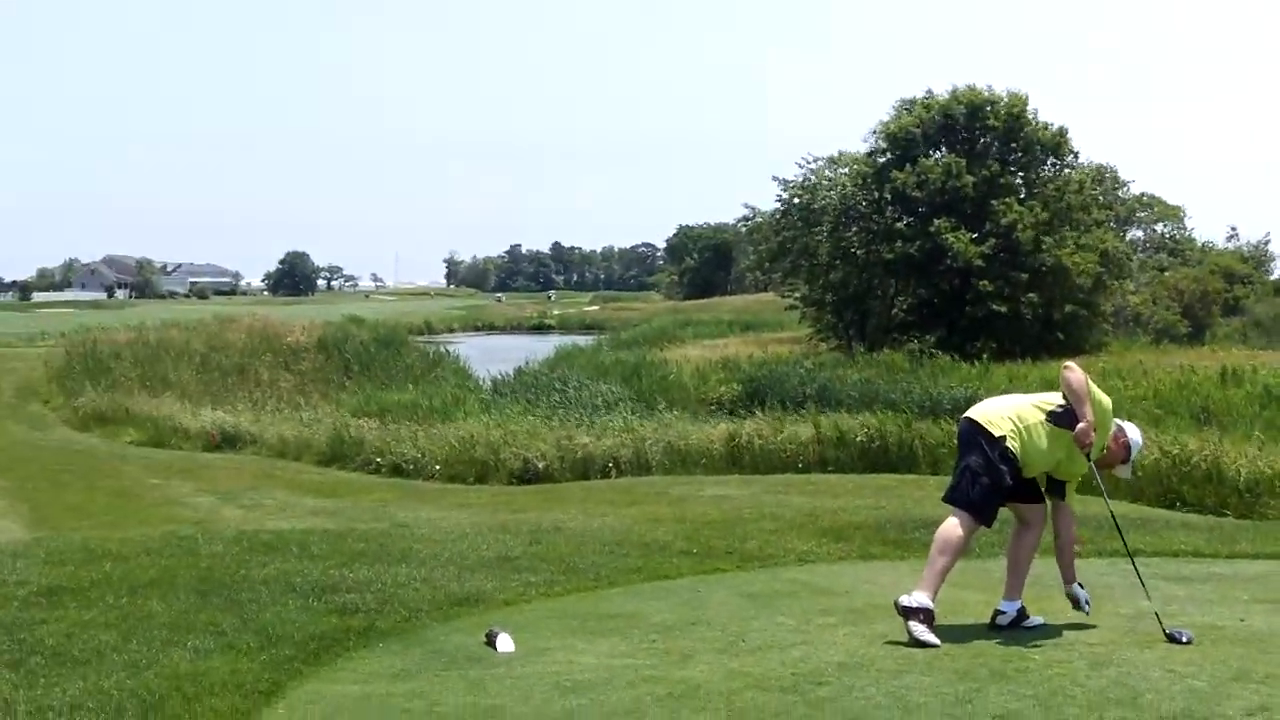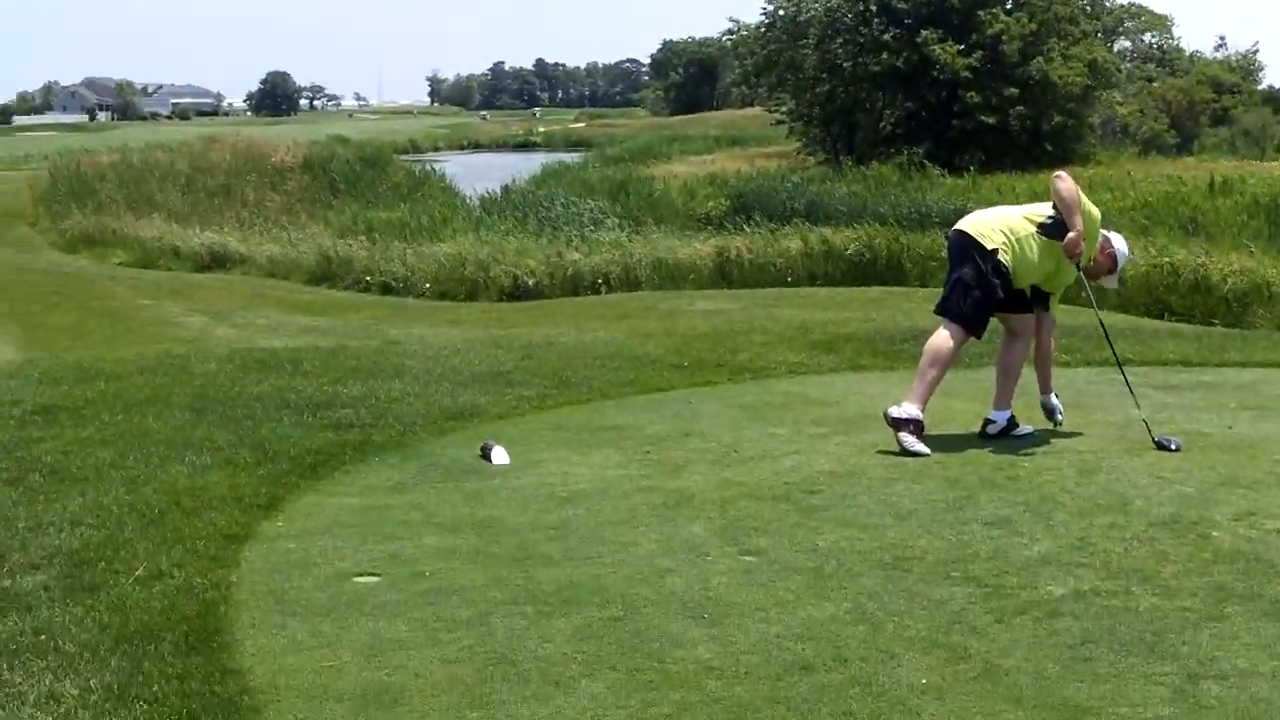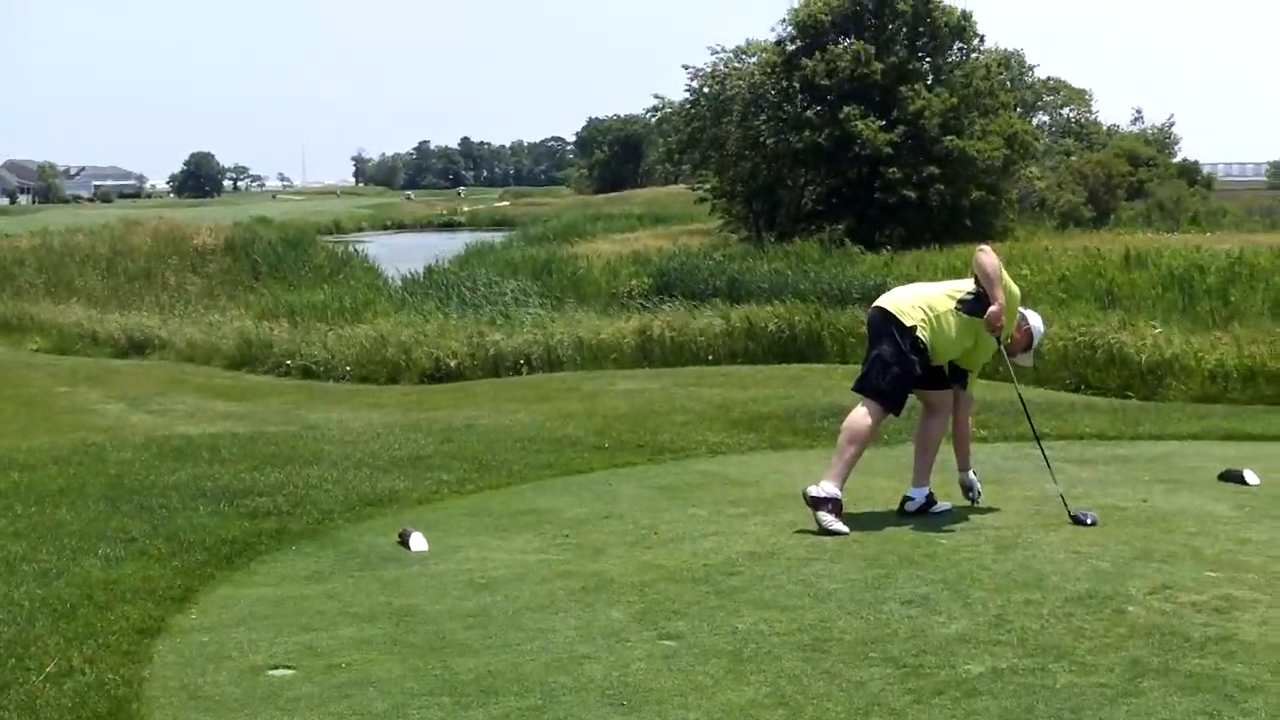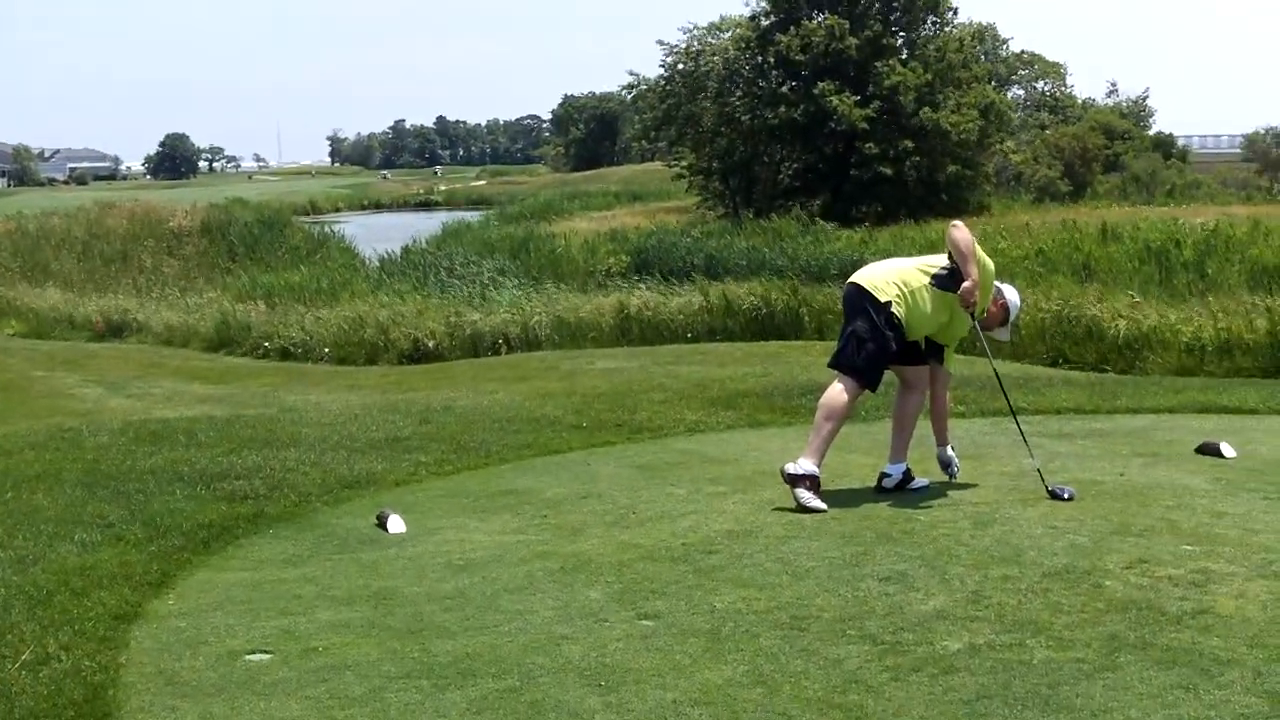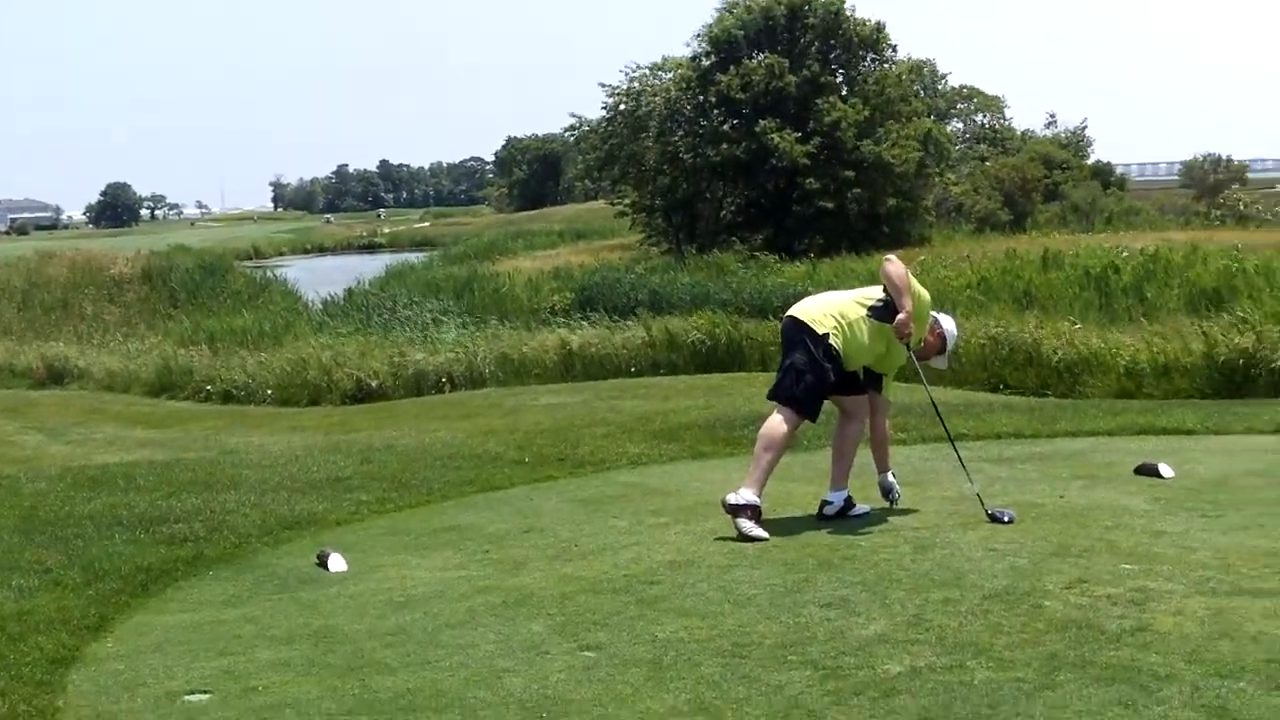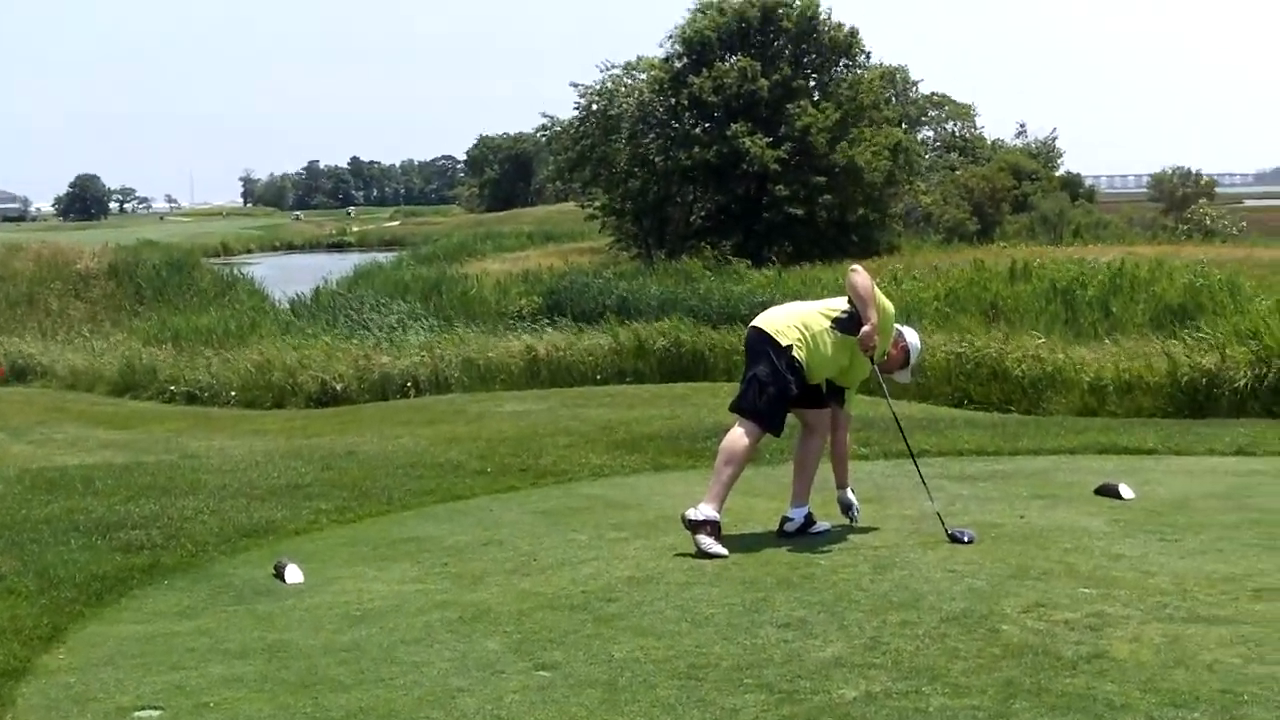
dt=0.3s
person 1, frame 1
left shoulder: (1073, 464)
right shoulder: (1102, 410)
left elbow: (1064, 525)
right elbow: (1069, 369)
left wrist: (1071, 584)
right wrist: (1086, 421)
right hip: (992, 429)
left knee: (1034, 516)
right knee: (967, 517)
left ankle: (1009, 609)
right ankle: (918, 603)
person 1, frame 2
left shoulder: (1058, 274)
right shoulder: (1091, 221)
left elbow: (1043, 336)
right elbow: (1060, 179)
left wrist: (1047, 395)
right wrist: (1076, 231)
right hip: (983, 240)
left knee: (1023, 327)
right knee: (957, 329)
left ankle: (999, 418)
right ankle: (908, 415)
person 1, frame 3
left shoulder: (978, 349)
right shoulder: (1011, 296)
left elbow: (960, 412)
right elbow: (983, 252)
left wrist: (965, 471)
right wrist: (998, 304)
right hip: (902, 318)
left knee: (942, 403)
right knee: (876, 406)
left ankle: (917, 496)
right ankle: (827, 493)
person 1, frame 4
left shoulder: (953, 325)
right shoulder: (985, 274)
left elbow: (938, 388)
right elbow: (955, 228)
left wrist: (943, 447)
right wrist: (971, 279)
right hip: (877, 293)
left knee: (917, 380)
right knee: (852, 382)
left ankle: (895, 472)
right ankle: (804, 470)
person 1, frame 5
left shoulder: (893, 354)
right shoulder: (921, 303)
left elbow: (877, 416)
right elbow: (890, 262)
left wrist: (884, 473)
right wrist: (906, 311)
right hip: (815, 326)
left knee: (857, 409)
right knee: (791, 413)
left ankle: (836, 499)
right ankle: (745, 500)
person 1, frame 6
left shoulder: (855, 367)
right shoulder: (885, 316)
left elbow: (839, 431)
right elbow: (855, 272)
left wrist: (843, 490)
right wrist: (870, 324)
right hip: (779, 336)
left knee: (819, 423)
right knee: (752, 427)
left ankle: (797, 516)
right ankle: (705, 515)
